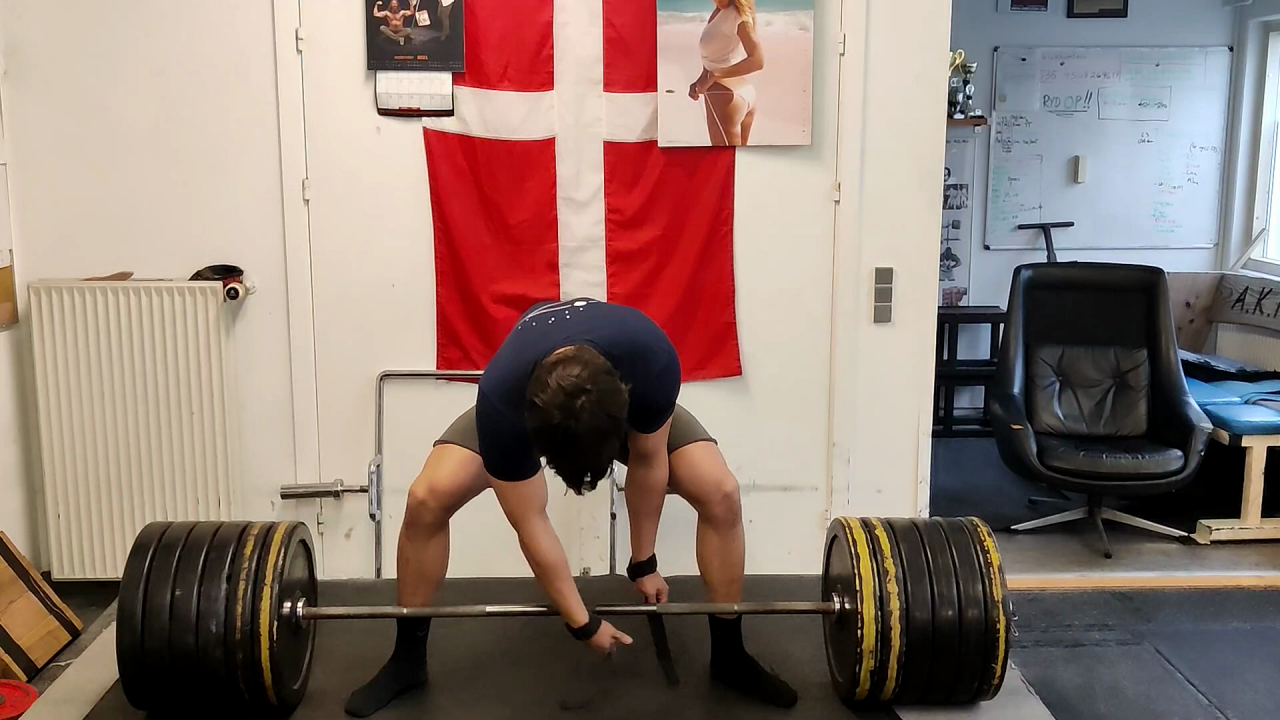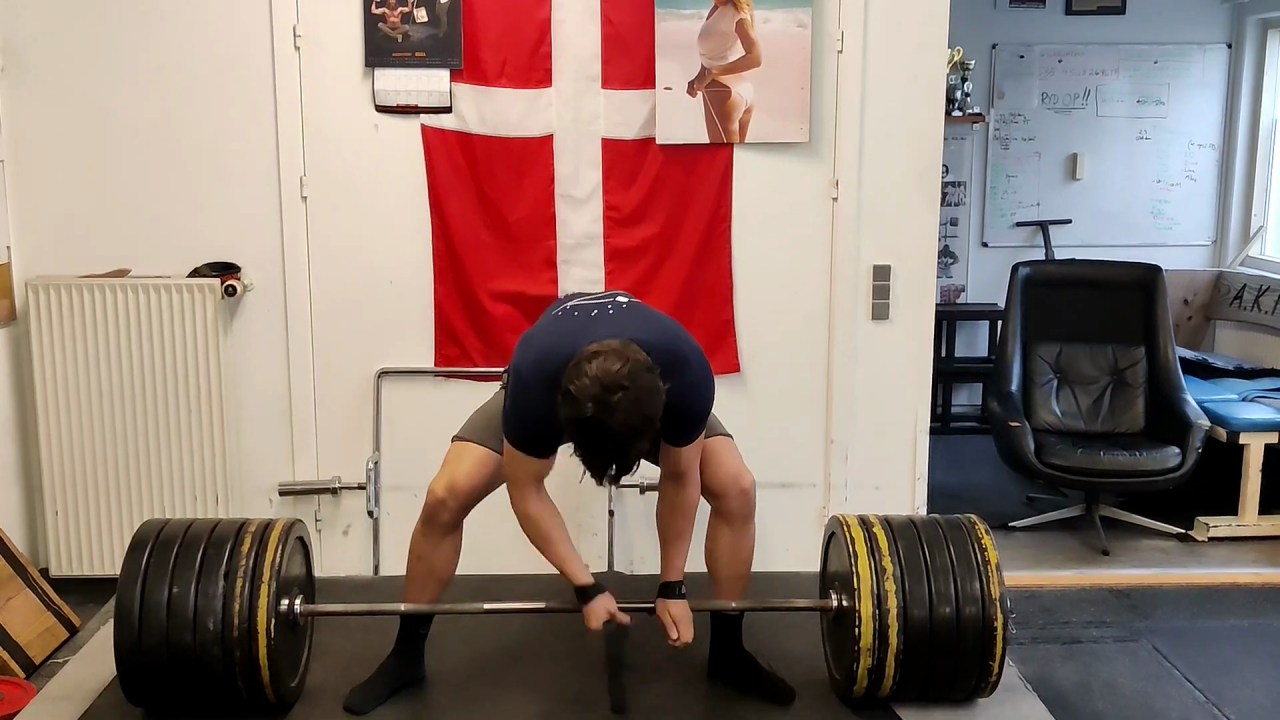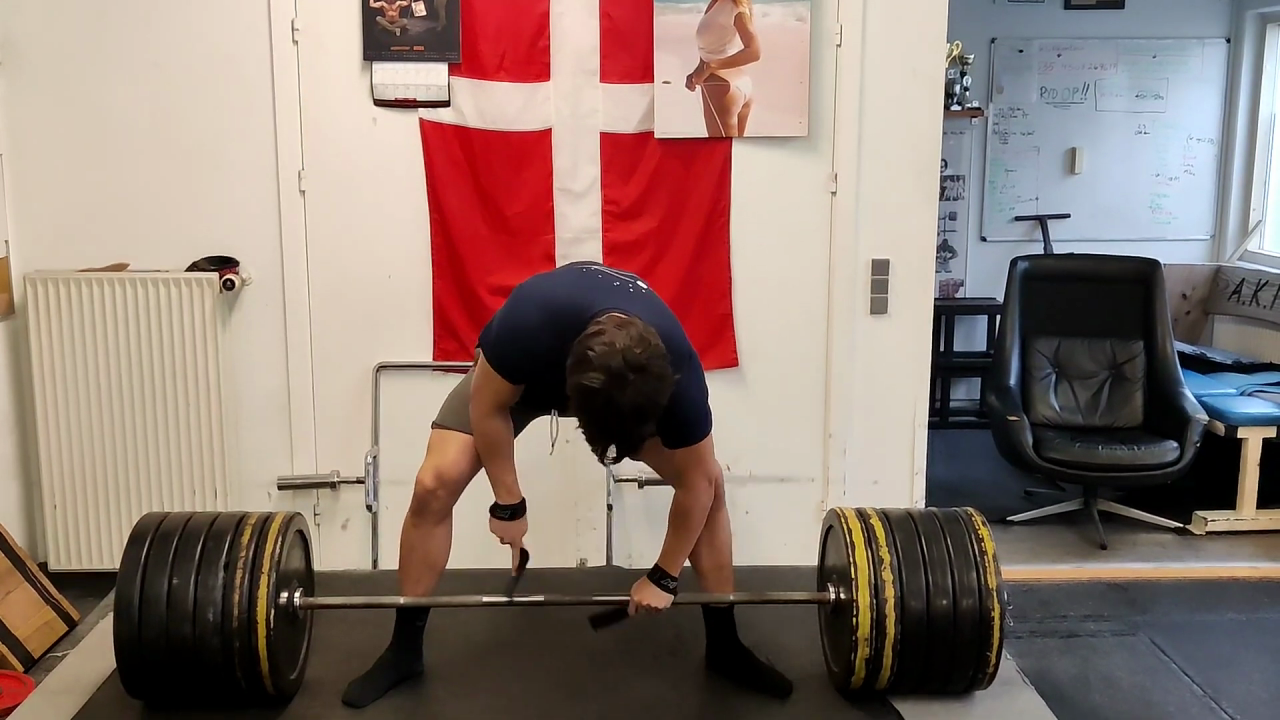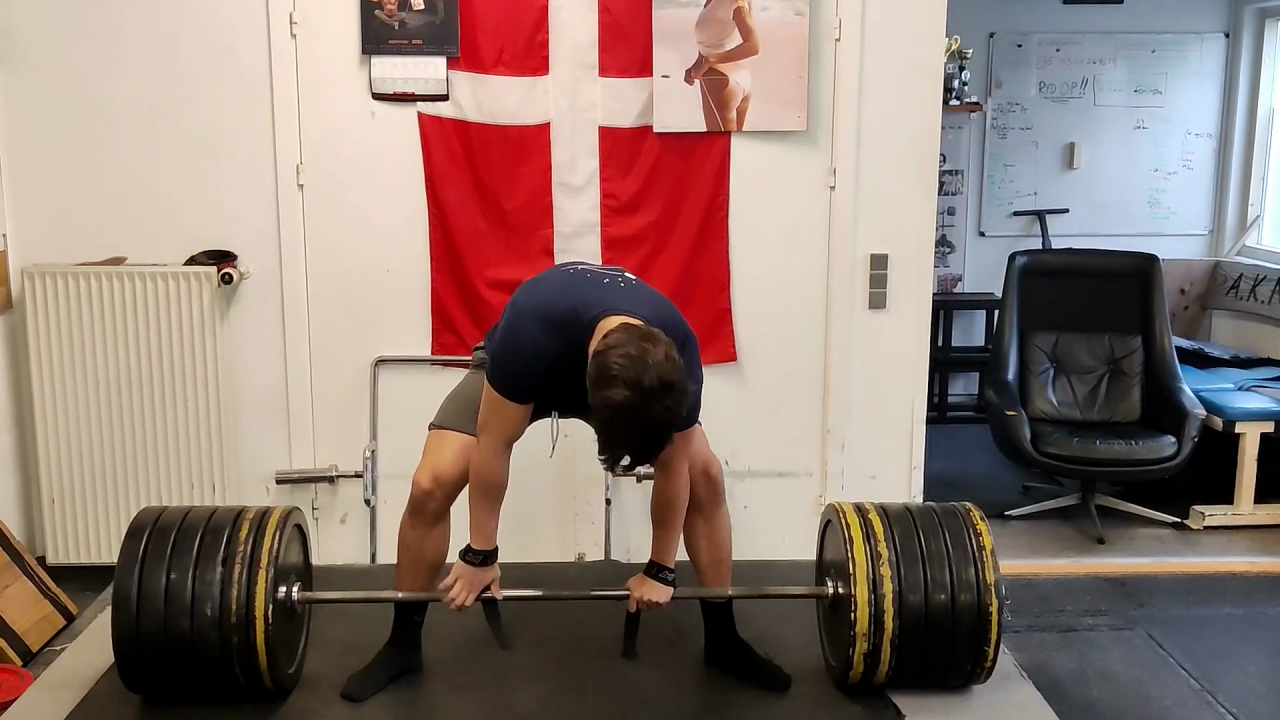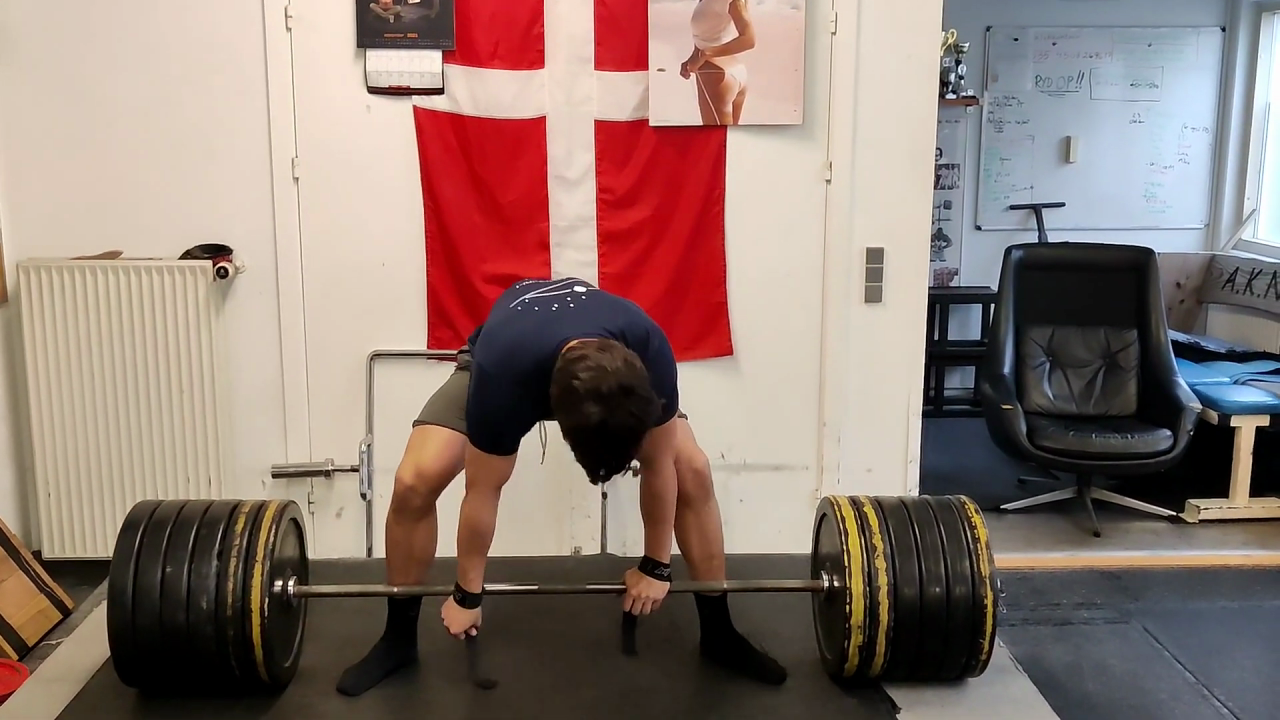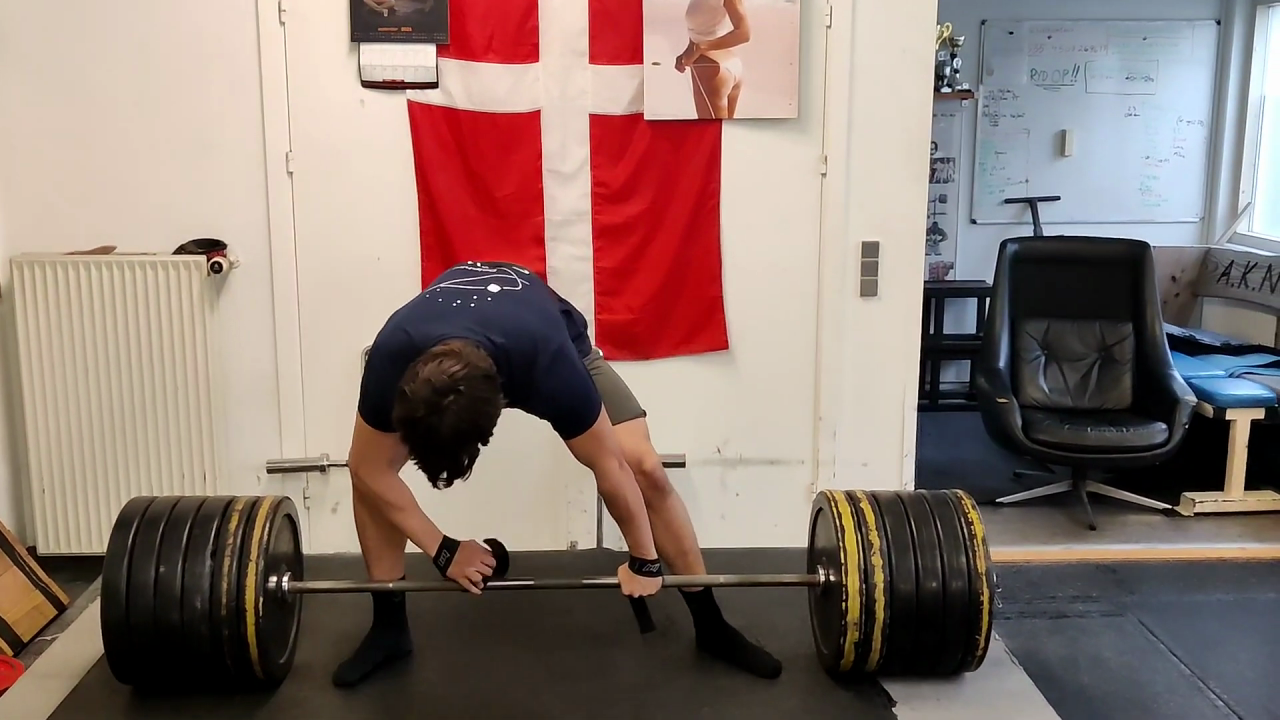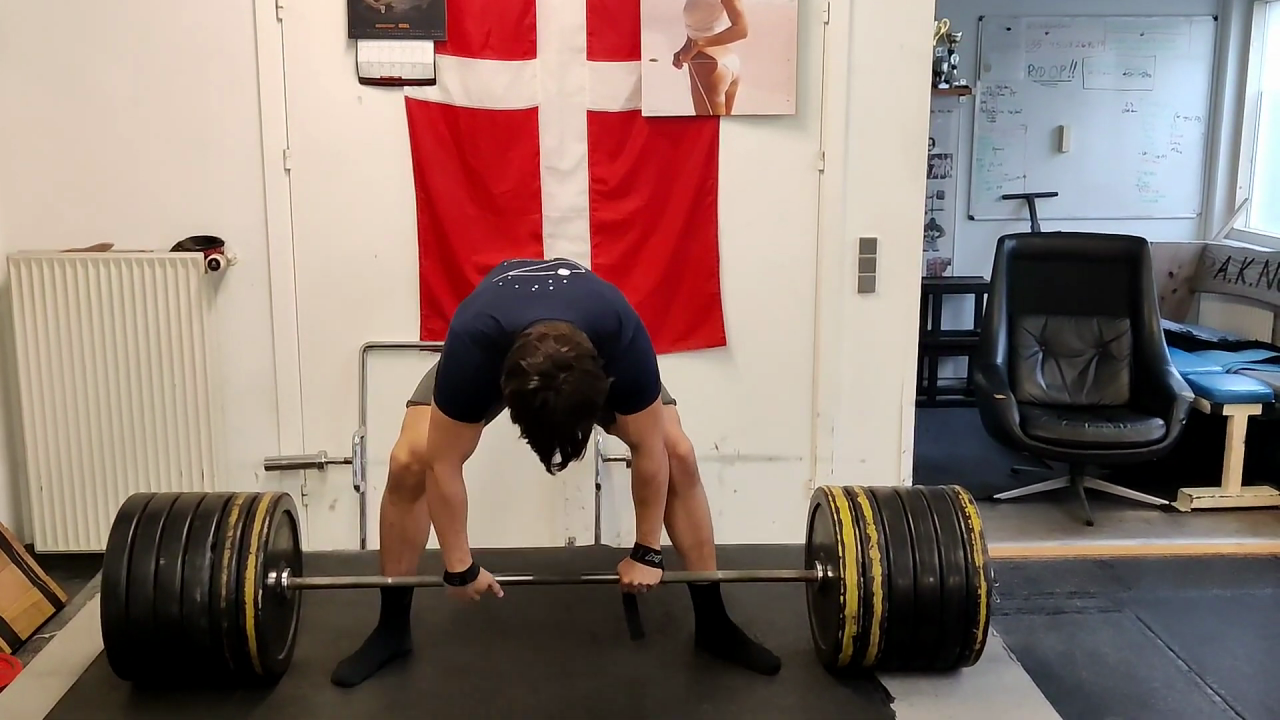
dt=0.7s
person 1, frame 1
left shoulder: (650, 359)
right shoulder: (502, 401)
left elbow: (649, 462)
right elbow: (530, 524)
left wrist: (643, 563)
right wrist: (582, 623)
left hip: (630, 400)
right hip: (525, 394)
left knee: (720, 493)
right knee: (427, 499)
left ankle: (729, 655)
right ankle: (407, 658)
person 1, frame 2
left shoulder: (685, 371)
right shoulder: (536, 376)
left elbow: (680, 479)
right elbow: (527, 495)
left wrist: (672, 587)
right wrist: (587, 588)
left hip: (649, 387)
right hip: (553, 378)
left knee: (736, 489)
right knee: (445, 496)
left ankle: (728, 652)
right ankle: (406, 655)
person 1, frame 3
left shoulder: (677, 371)
right shoulder: (530, 319)
left elbow: (695, 484)
right elbow: (487, 410)
left wrist: (664, 576)
right wrist: (510, 504)
right hip: (513, 375)
left knee: (710, 480)
right knee: (435, 484)
left ankle: (723, 644)
right ankle: (405, 647)
person 1, frame 4
left shoulder: (676, 362)
right shoulder: (533, 330)
left elbow: (673, 470)
right elbow: (493, 449)
left wrist: (661, 569)
right wrist: (480, 553)
right hip: (521, 372)
left knee: (705, 474)
right knee: (431, 485)
left ankle: (722, 638)
right ankle: (403, 643)
person 1, frame 5
left shoulder: (649, 355)
right shoulder: (500, 374)
left elbow: (661, 465)
right elbow: (482, 492)
left wrist: (655, 566)
right wrist: (469, 593)
left hip: (612, 372)
right hip: (510, 363)
left knee: (691, 470)
right knee: (414, 480)
left ankle: (719, 633)
right ankle: (399, 638)
person 1, frame 6
left shoulder: (549, 364)
right shoulder: (393, 358)
left elbow: (609, 465)
right elbow: (369, 468)
left wrist: (643, 560)
right wrist: (442, 549)
left hip: (553, 337)
left knee: (644, 467)
right knee: (370, 465)
left ankle: (711, 627)
right ankle: (388, 628)
person 1, frame 7
left shoulder: (623, 339)
right shoulder: (471, 346)
left elbow: (650, 451)
right elbow: (446, 466)
left wrist: (646, 551)
right wrist: (459, 568)
left hip: (596, 342)
right hip: (492, 340)
left knee: (677, 454)
right knee: (409, 462)
left ankle: (713, 622)
right ankle: (392, 628)
